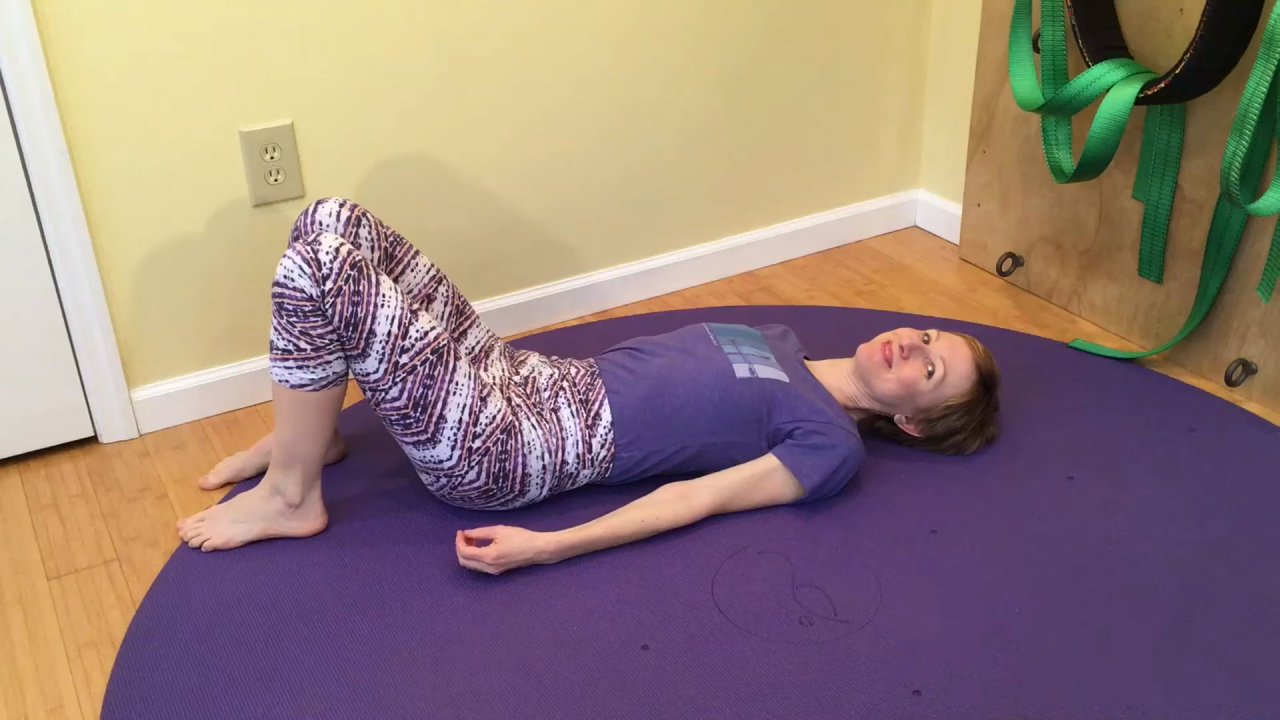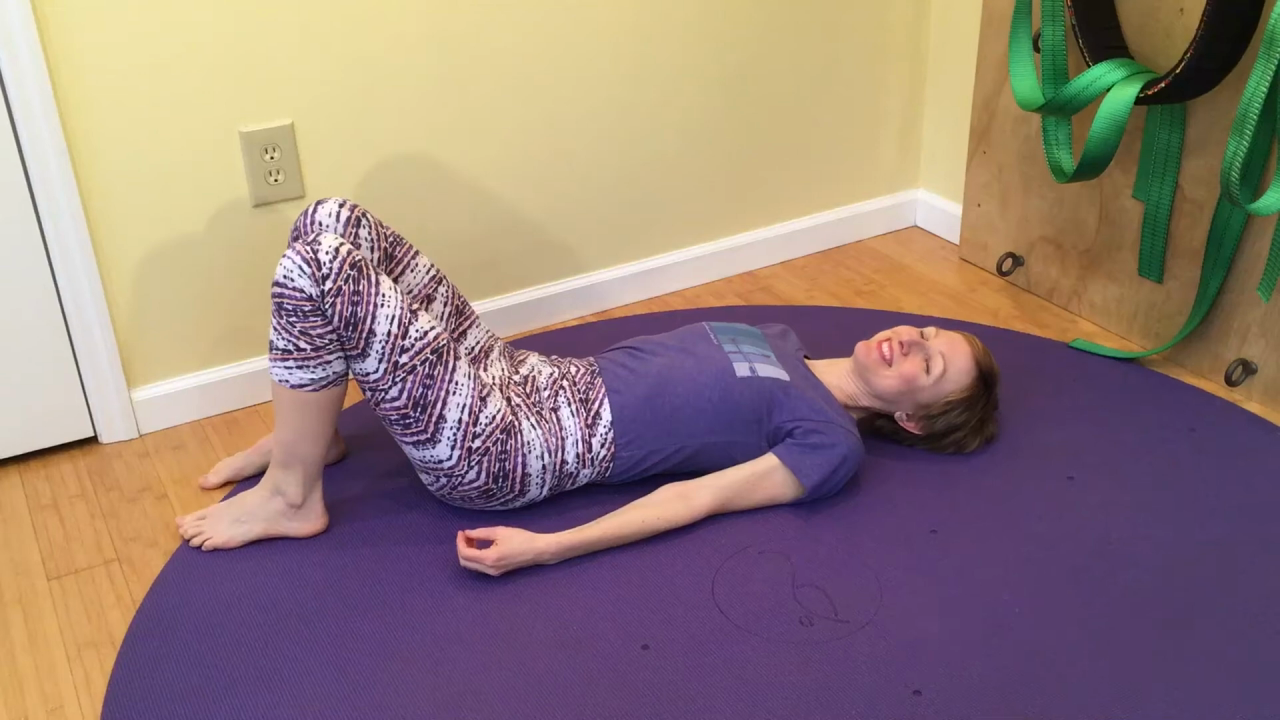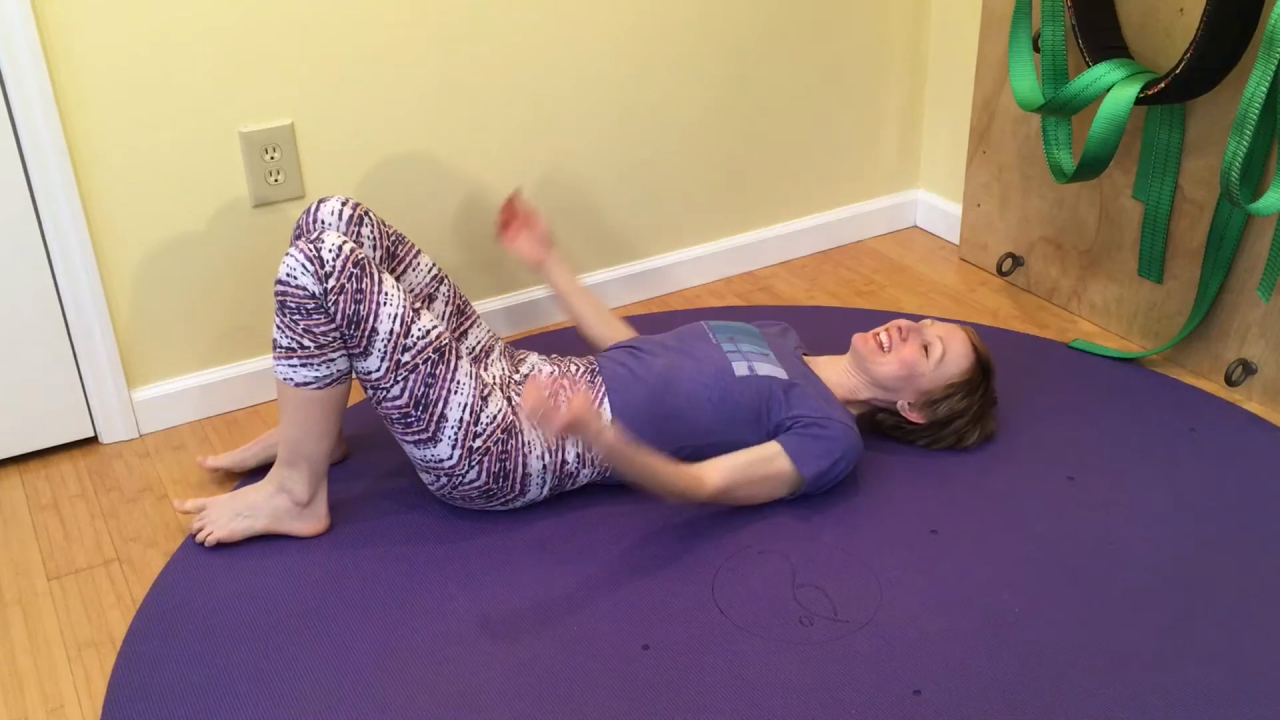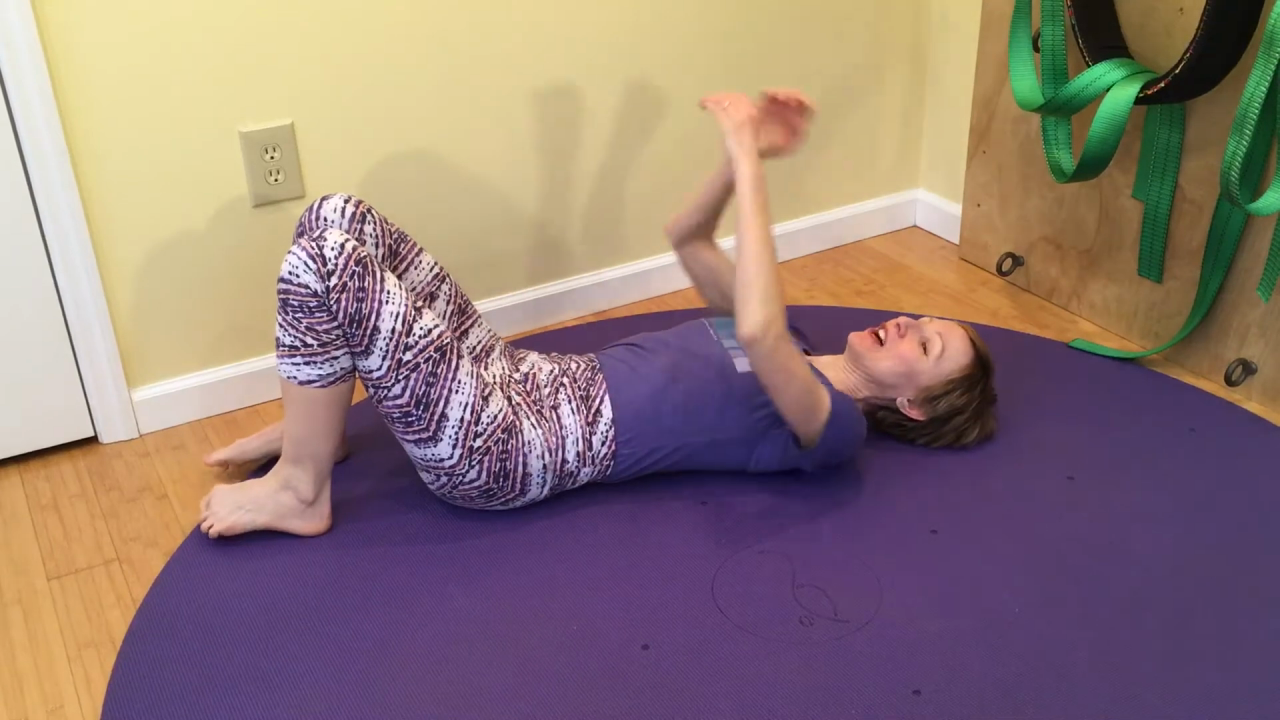
dt=0.4s
person 1, frame 1
left shoulder: (831, 446)
right shoulder: (785, 349)
left elbow: (697, 497)
left wrist: (542, 548)
left hip: (505, 452)
right hip: (534, 383)
left knee: (317, 264)
right knee: (333, 222)
left ankle: (289, 496)
right ankle: (306, 434)
person 1, frame 2
left shoulder: (832, 445)
right shoulder: (784, 343)
left elbow: (696, 497)
left wrist: (540, 548)
left hip: (503, 450)
right hip: (534, 379)
left knee: (316, 266)
right knee: (332, 222)
left ankle: (291, 496)
right ankle: (307, 433)
person 1, frame 3
left shoulder: (830, 441)
right shoulder: (782, 341)
left elbow: (699, 487)
left wrist: (595, 433)
right wrist: (550, 265)
left hip: (492, 448)
right hip: (524, 377)
left knee: (320, 260)
right knee: (336, 220)
left ankle: (295, 495)
right ankle: (306, 430)
person 1, frame 4
left shoulder: (831, 428)
right shoulder: (791, 353)
left elbow: (754, 328)
right elbow: (687, 240)
left wrist: (748, 163)
right wrist: (749, 155)
left hip: (501, 452)
right hip: (532, 384)
left knee: (326, 258)
right knee: (338, 218)
left ankle: (299, 492)
right ankle: (311, 427)
